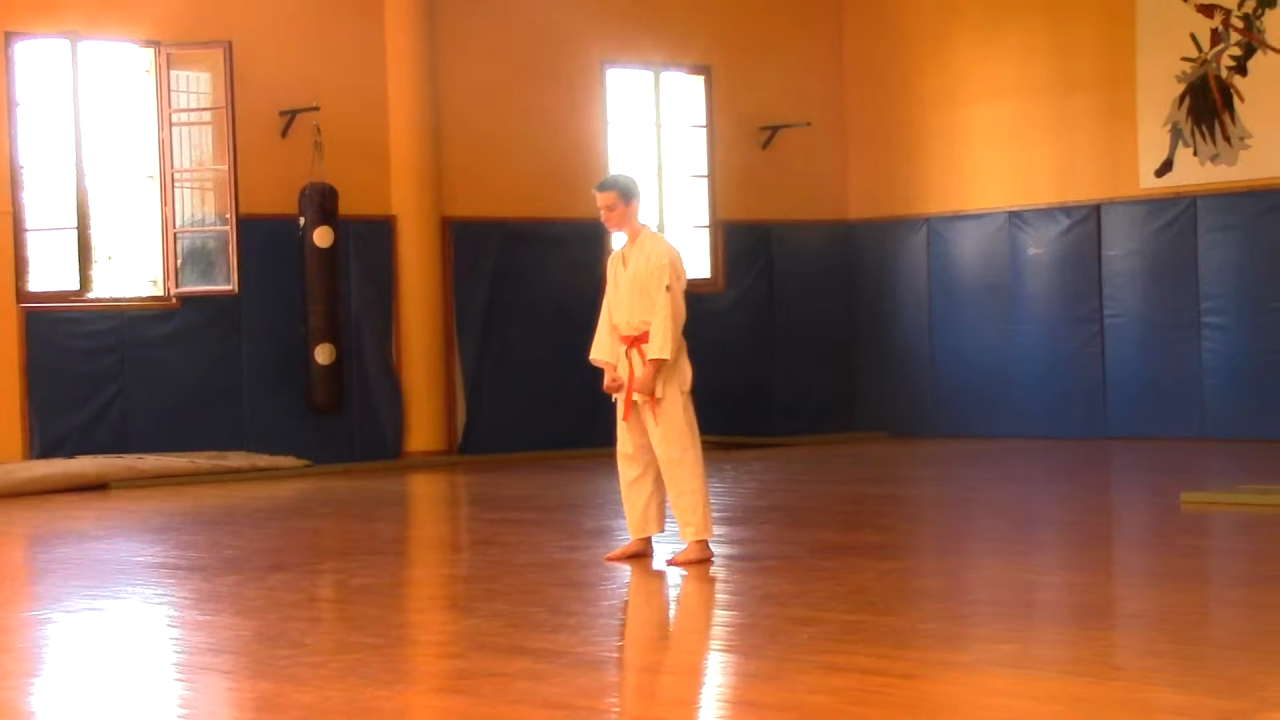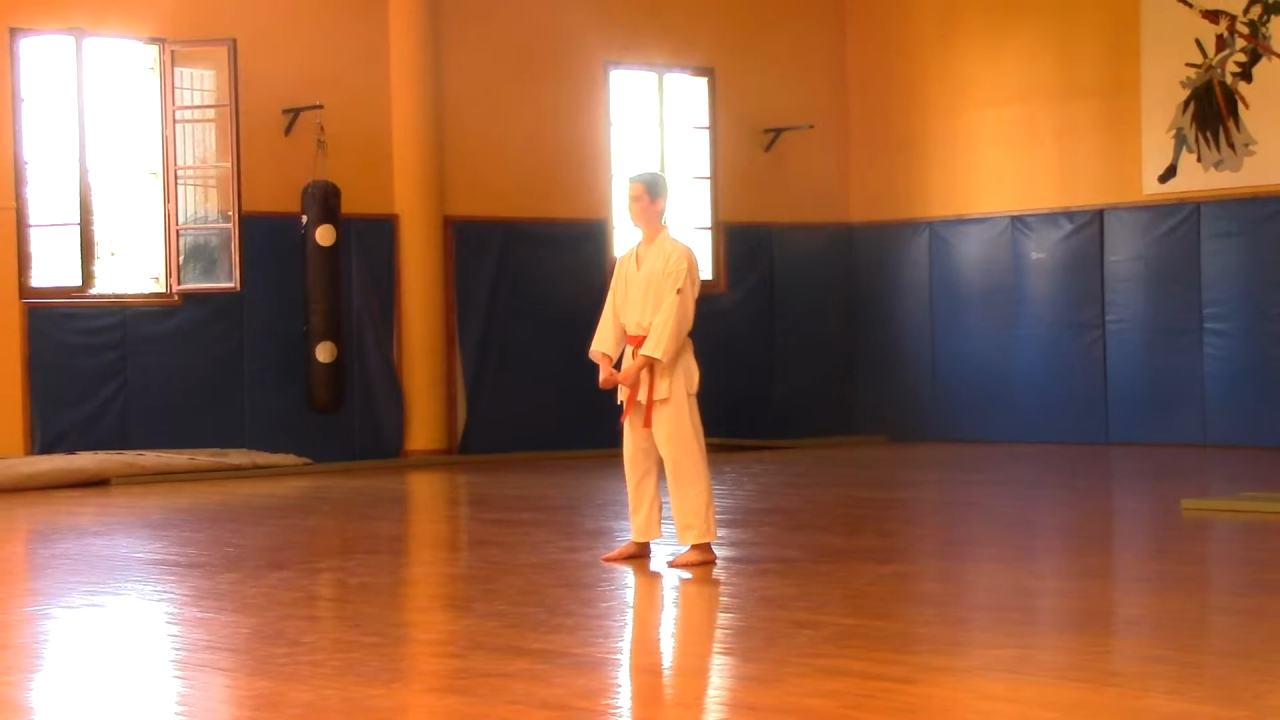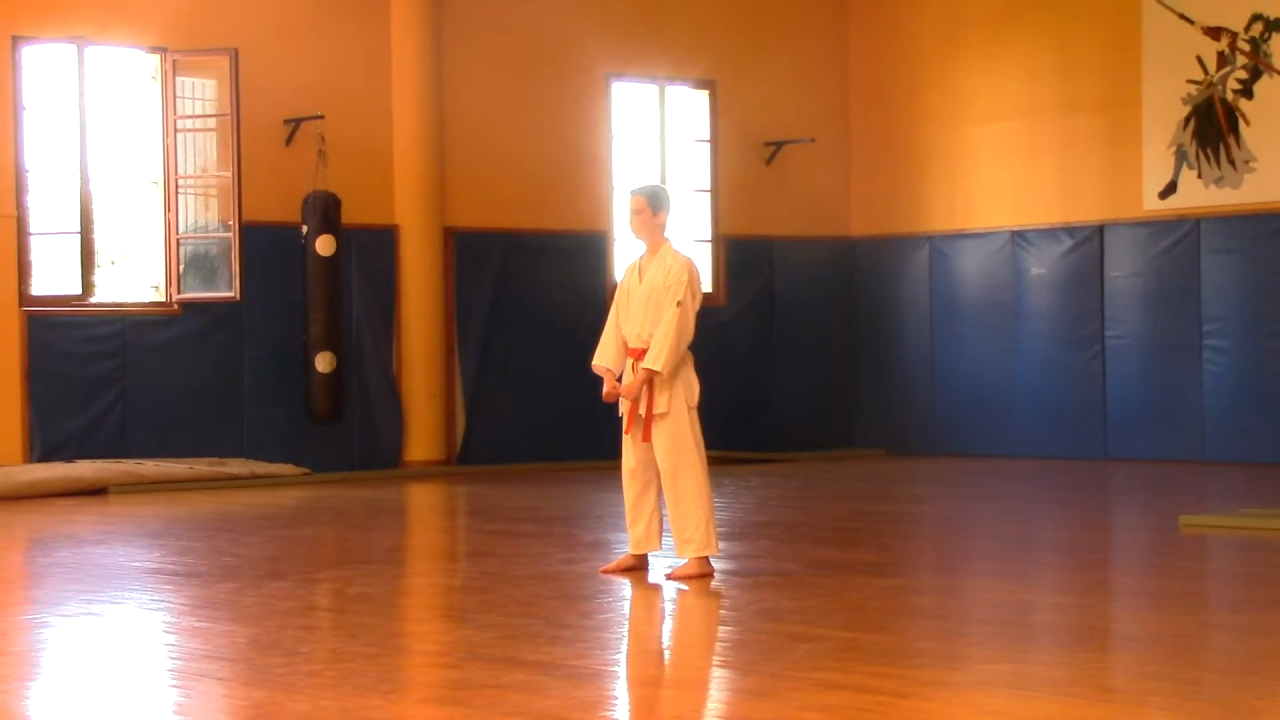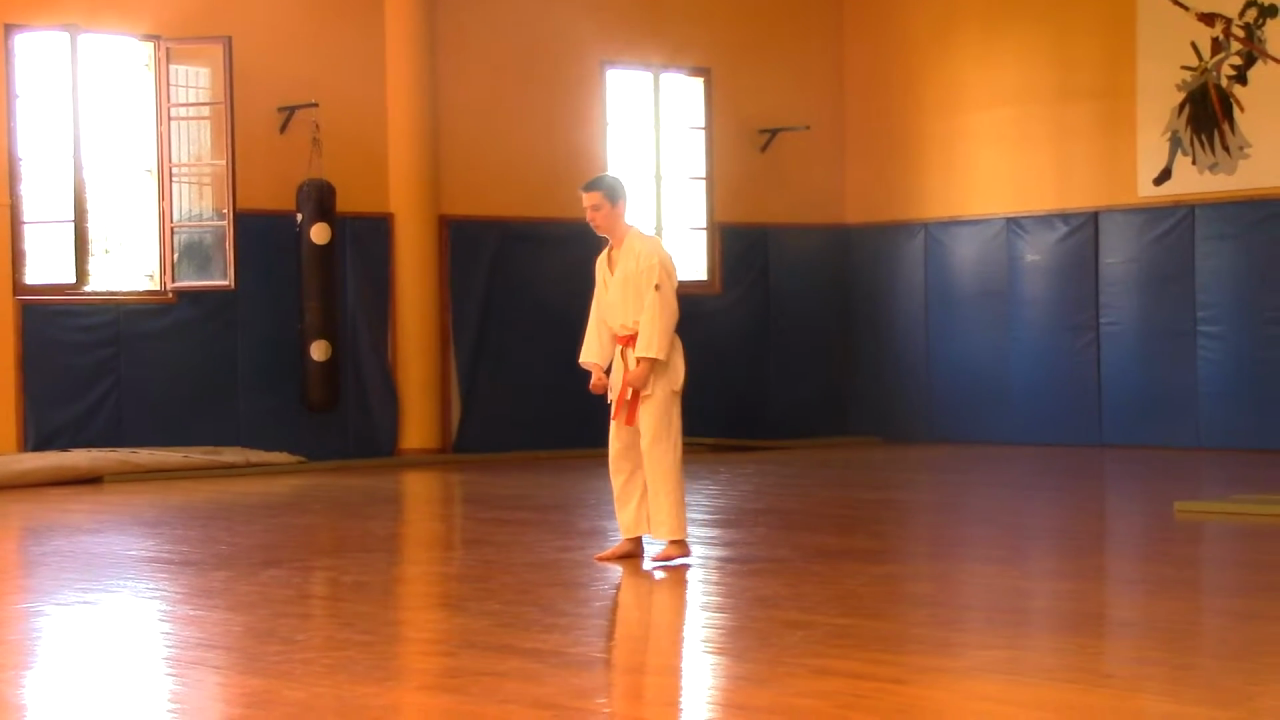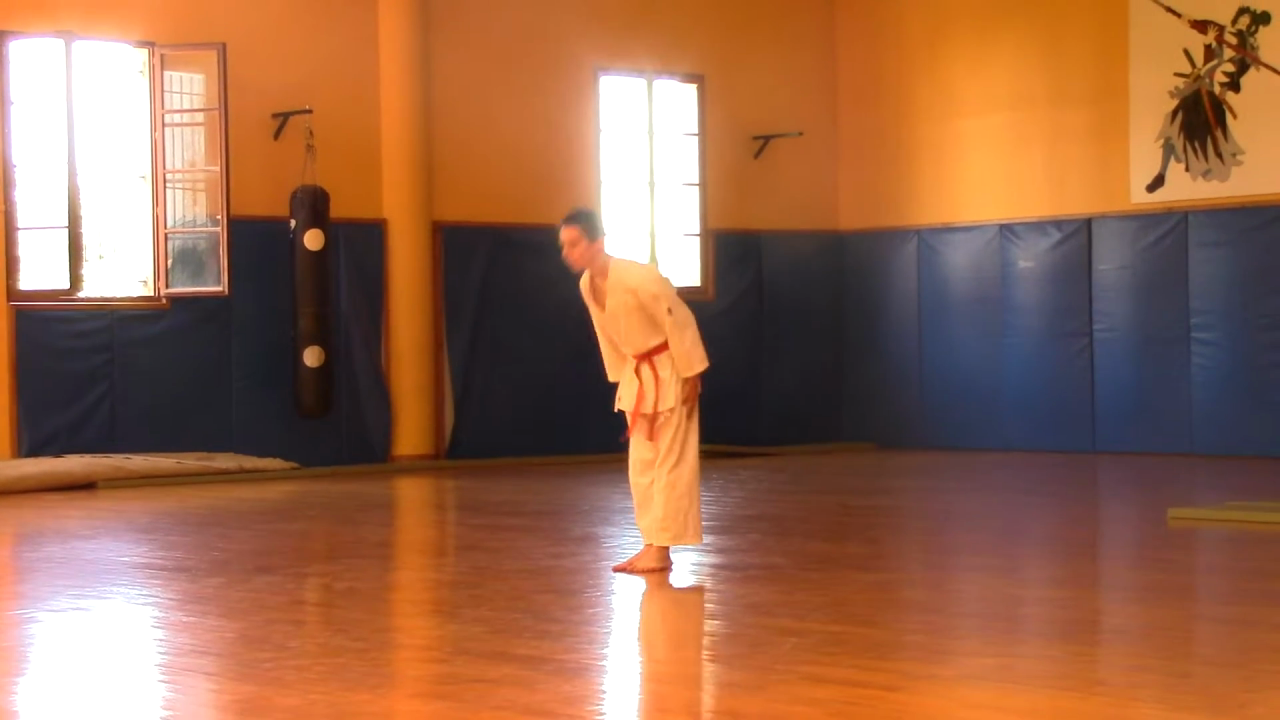
dt=1s
person 1, frame 1
left shoulder: (660, 252)
right shoulder: (616, 258)
left elbow: (669, 315)
left wrist: (651, 368)
right wrist: (609, 366)
left hip: (661, 363)
right hip: (628, 362)
left knee: (676, 451)
right knee: (632, 453)
left ankle: (698, 540)
right ankle: (642, 536)
person 1, frame 2
left shoulder: (678, 255)
right shoulder: (627, 260)
left elbow: (674, 318)
right elbow: (614, 313)
left wrist: (641, 364)
right wrist: (606, 360)
left hip: (667, 365)
right hip: (634, 363)
left knee: (682, 454)
right knee: (637, 456)
left ankle: (701, 543)
right ankle: (641, 538)
person 1, frame 3
left shoulder: (680, 267)
right shoulder: (633, 270)
left elbow: (674, 330)
right elbow: (617, 324)
left wrist: (644, 376)
right wrist: (610, 373)
left hip: (667, 378)
right hip: (634, 376)
left knee: (681, 467)
right knee: (636, 467)
left ankle: (699, 556)
right ankle: (639, 549)
person 1, frame 4
left shoulder: (648, 250)
right shoulder: (604, 260)
left elbow: (660, 311)
right elbow: (600, 317)
left wrist: (646, 363)
right wrist: (597, 367)
left hip: (655, 360)
right hip: (624, 362)
left knee: (658, 450)
right knee: (623, 454)
left ankle: (674, 538)
right ankle: (632, 537)
person 1, frame 5
left shoulder: (638, 279)
right shoulder: (586, 285)
left elbow: (680, 325)
left wrist: (690, 380)
right wrist: (625, 380)
left hip: (670, 374)
right hip: (638, 376)
left knee: (671, 463)
right knee: (643, 467)
left ankle: (660, 549)
right ankle: (651, 545)
